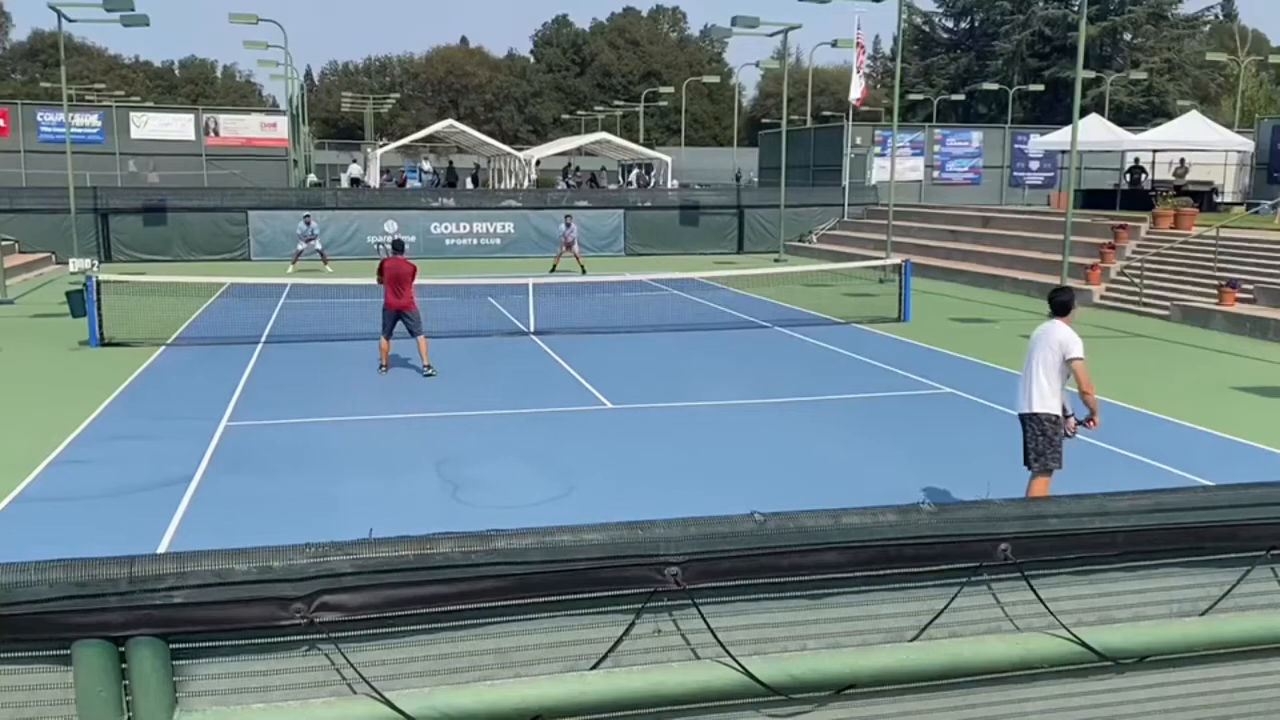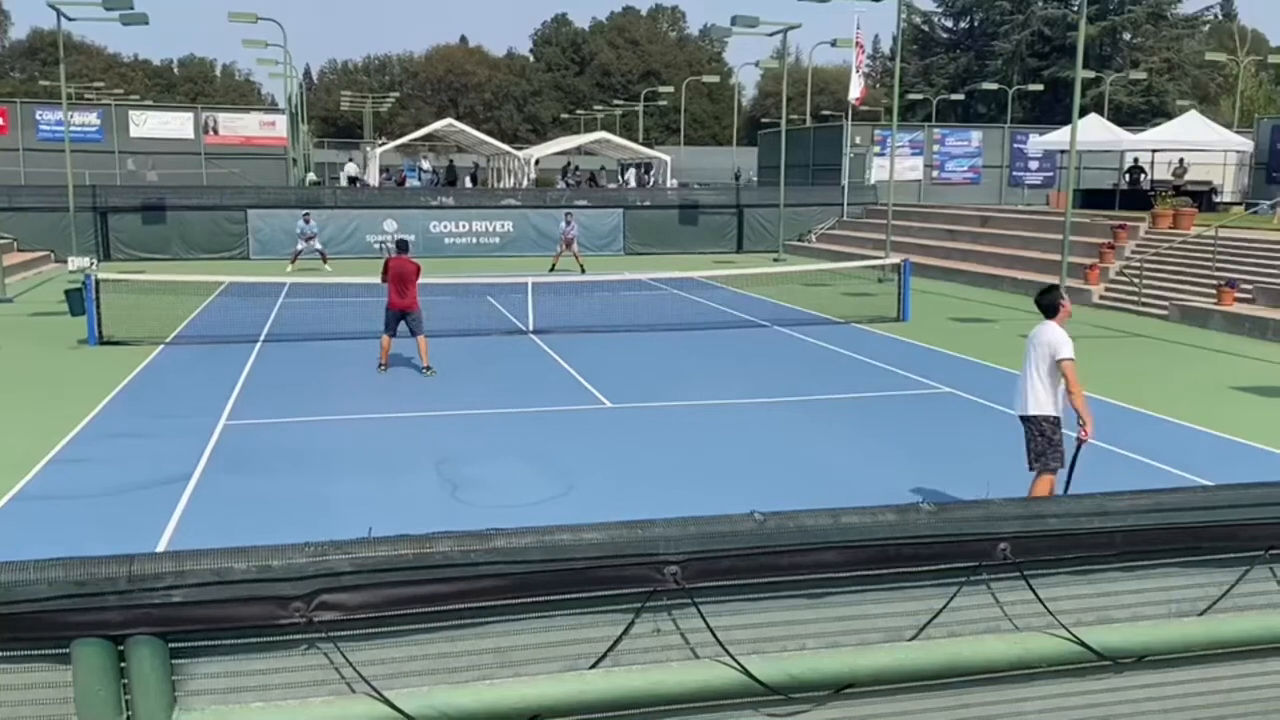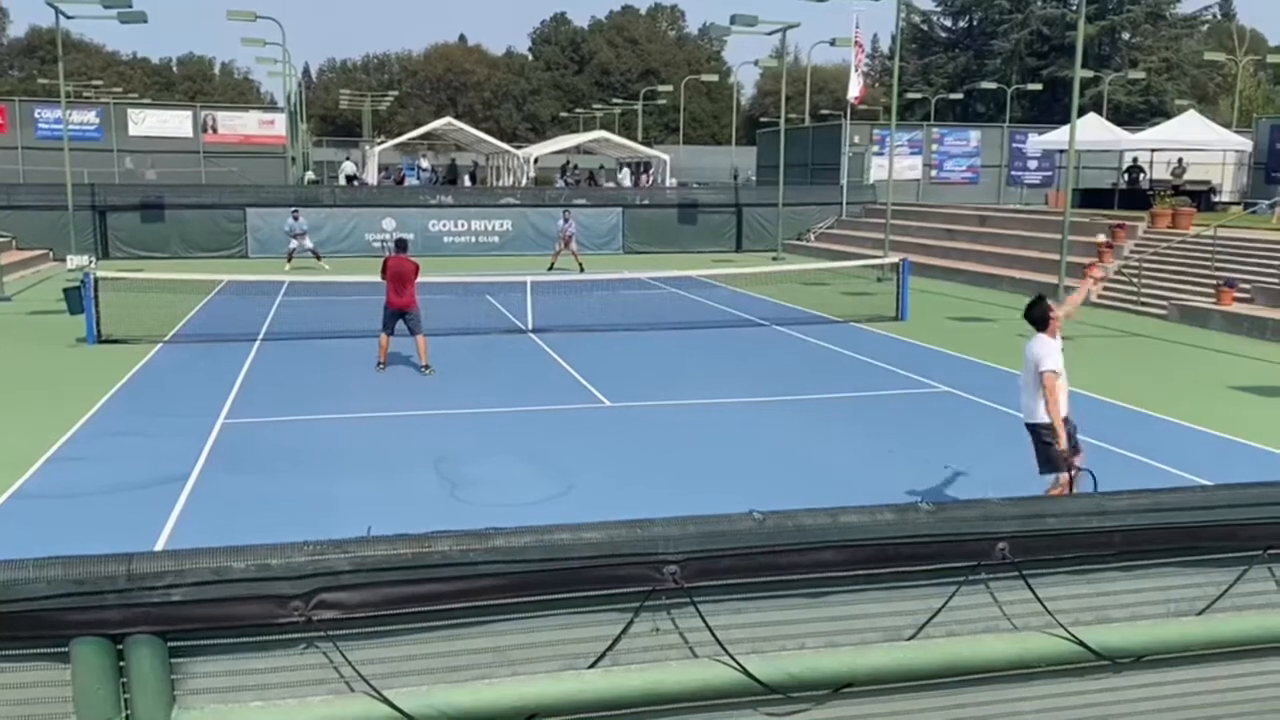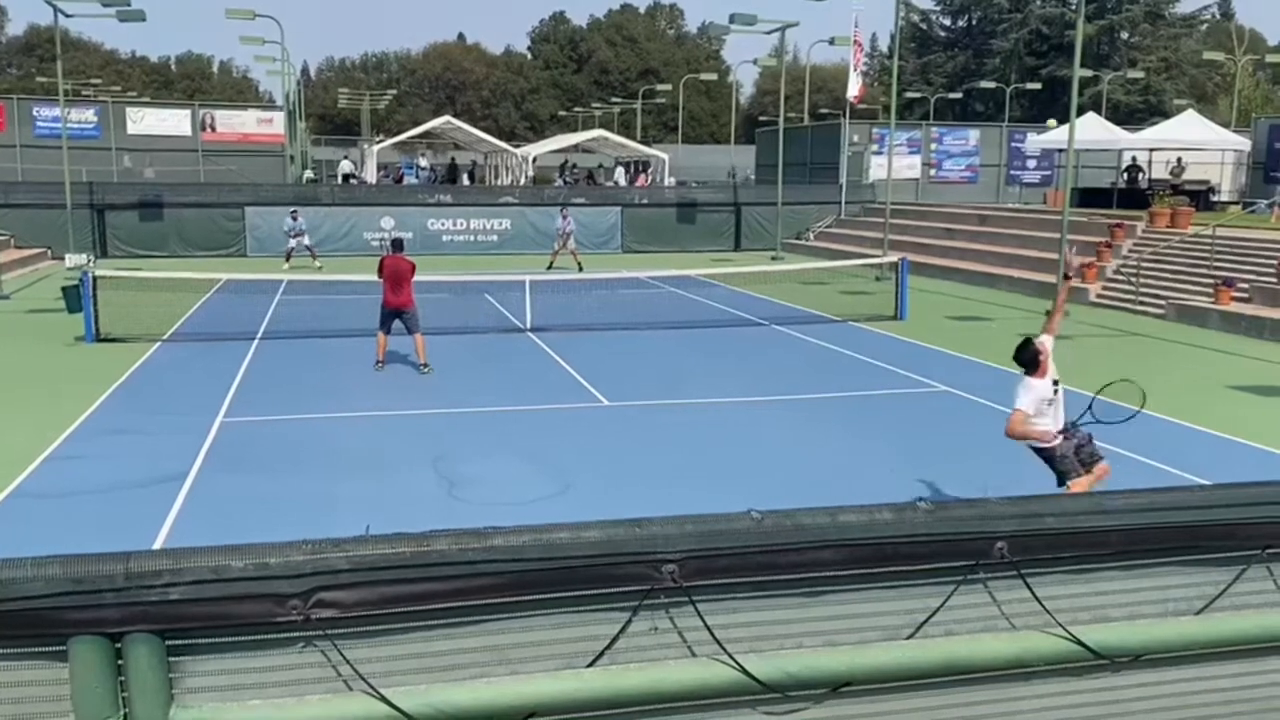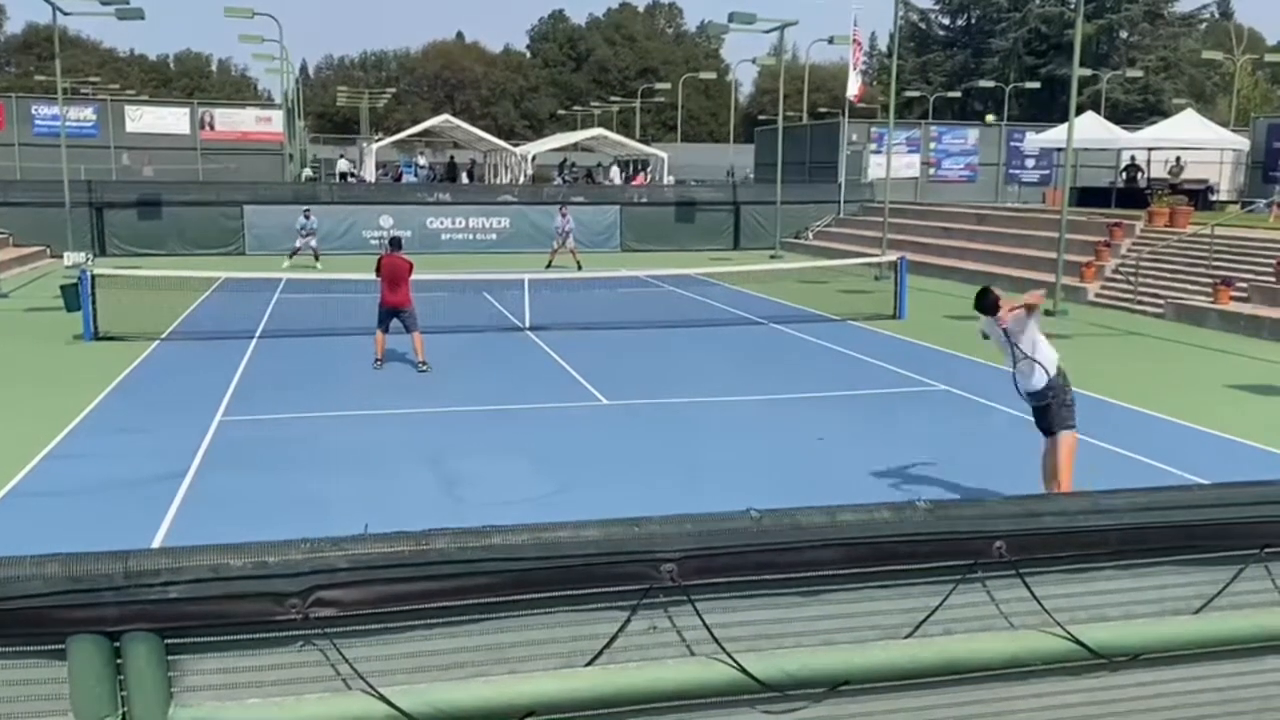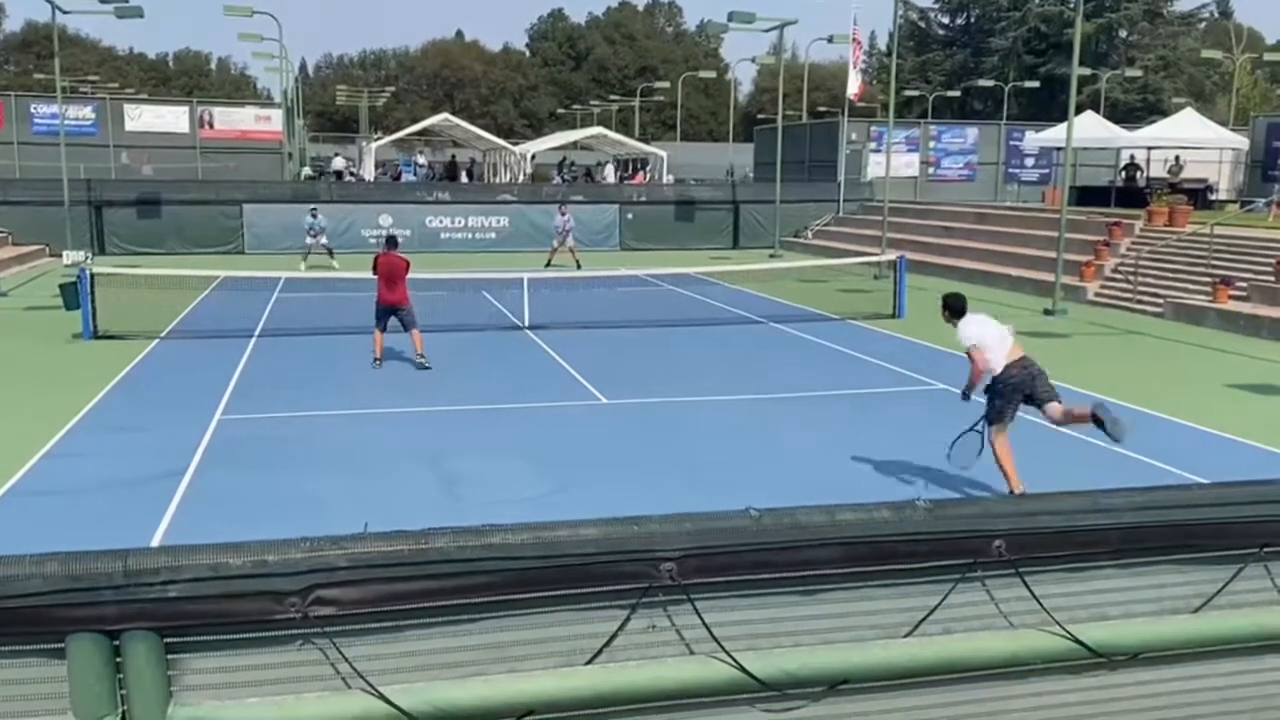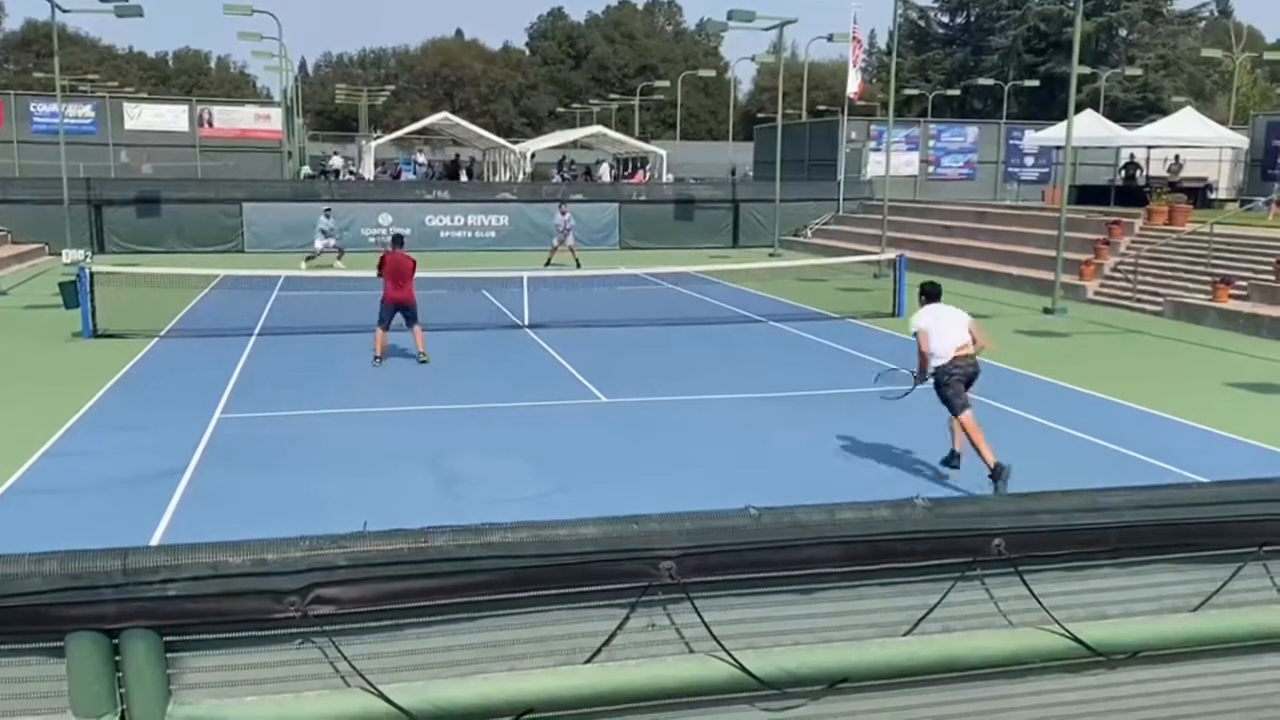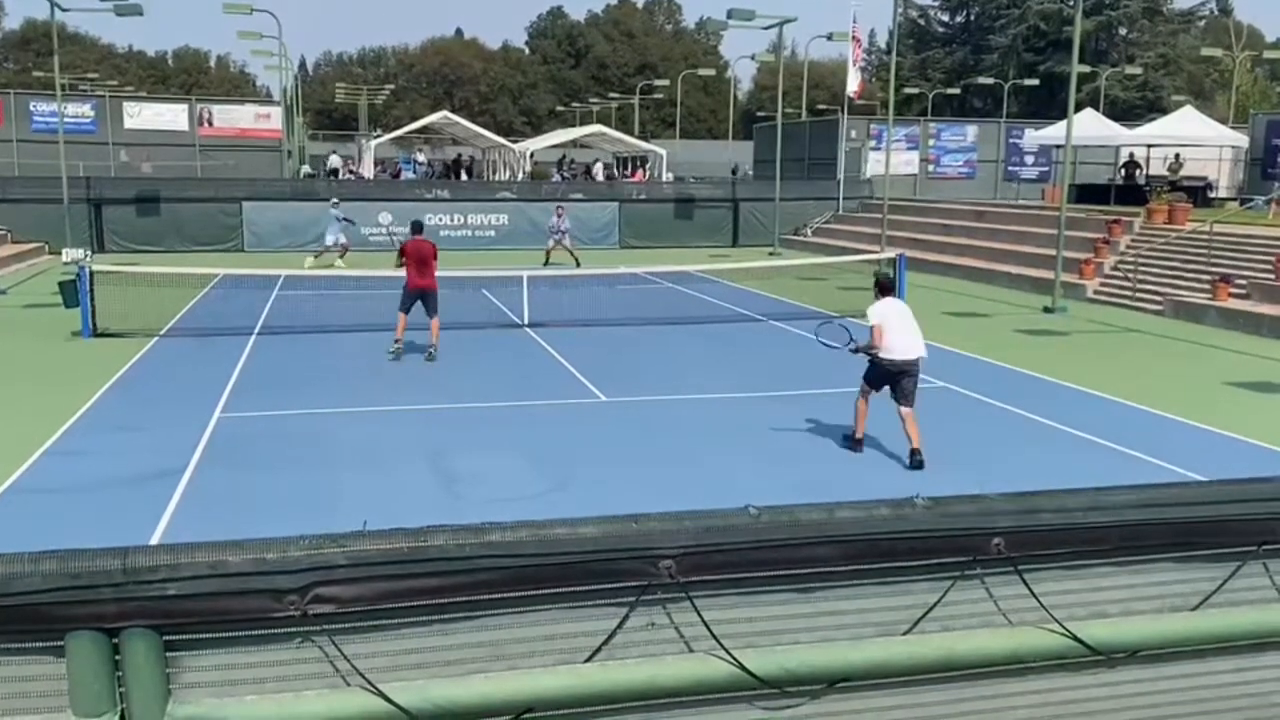
dt=0.3s
person 1, frame 1
left shoulder: (1042, 330)
right shoulder: (1070, 339)
right elbow: (1085, 388)
left wrist: (1067, 414)
right wrist: (1094, 412)
left hip: (1029, 407)
right hip: (1043, 411)
left knee: (1042, 469)
right knee: (1042, 471)
person 1, frame 2
left shoulder: (1041, 331)
right shoulder: (1060, 339)
right elbow: (1073, 388)
right wrist: (1086, 420)
left hip: (1032, 407)
right hip: (1042, 412)
left knee: (1049, 467)
right knee: (1046, 471)
person 1, frame 3
left shoulder: (1046, 335)
right shoulder: (1046, 349)
left elbow: (1068, 307)
right elbow: (1050, 394)
left wrist: (1091, 281)
right wrist: (1061, 435)
left hip: (1054, 418)
right hip: (1045, 423)
left knee: (1075, 462)
right knee: (1064, 478)
person 1, frame 4
left shoulder: (1043, 351)
right shoulder: (1030, 392)
left elbow: (1056, 314)
right elbow: (1011, 429)
left wrist: (1067, 278)
right wrist: (1038, 434)
left hip: (1062, 431)
right hip: (1048, 442)
left knee: (1100, 469)
right knee: (1079, 484)
person 1, frame 5
left shoulder: (988, 325)
right shoulder: (1018, 321)
right elbow: (1037, 297)
left hip: (1029, 389)
right hip: (1051, 383)
left knee: (1051, 444)
right knee: (1066, 441)
left ankle: (1052, 496)
person 1, frame 6
left shoulder: (964, 332)
right shoulder: (980, 319)
left elbow: (980, 365)
left wrist: (968, 389)
left hip: (1006, 379)
right hip: (1029, 367)
left knee: (997, 436)
right knee: (1058, 415)
left ankle: (1017, 493)
right ankle: (1096, 416)
person 1, frame 7
left shoulder: (919, 318)
right shoulder: (958, 312)
left elbow: (924, 349)
right elbow: (981, 343)
left wrist: (922, 372)
left hip: (947, 370)
right hip: (972, 364)
left knee: (966, 422)
right knee: (958, 414)
left ankle: (996, 468)
right ankle: (955, 453)
person 1, frame 8
left shoulder: (876, 309)
right shoulder: (904, 306)
left elbow: (876, 343)
left wrist: (860, 348)
left hip: (888, 361)
right hip: (912, 362)
left knee: (864, 393)
right knee: (906, 411)
left ankle: (857, 439)
right ankle: (915, 452)
